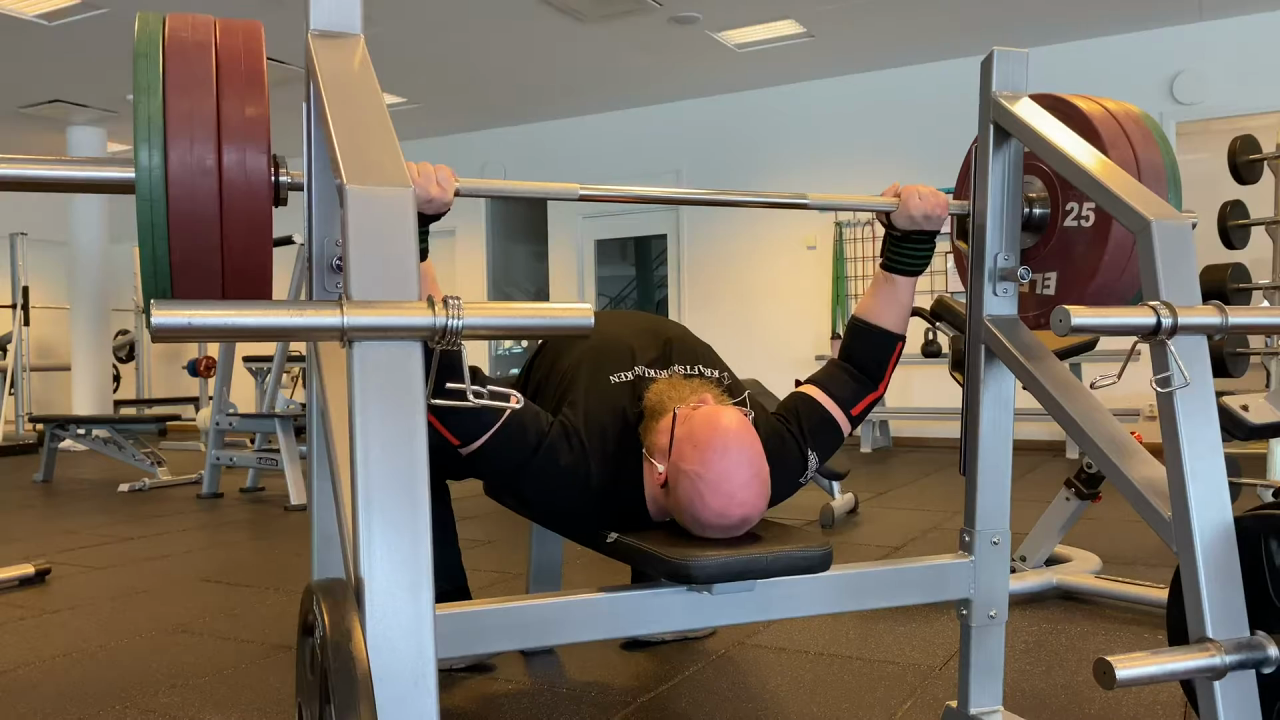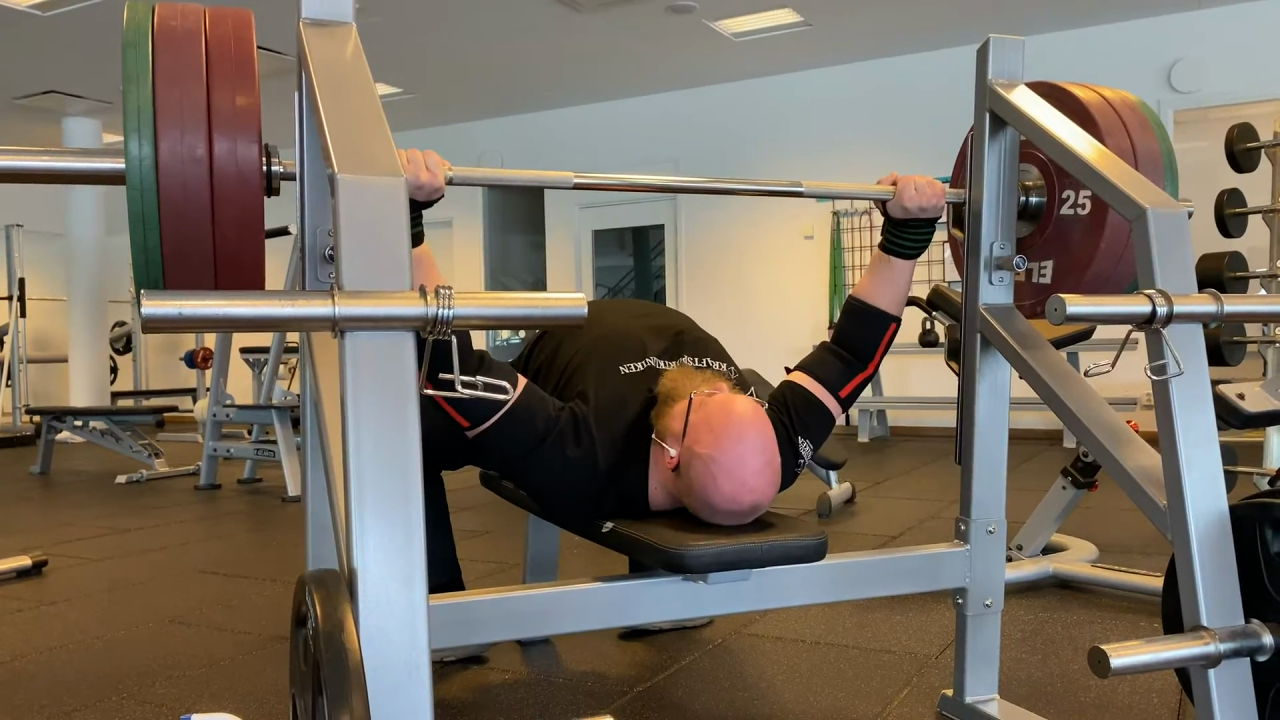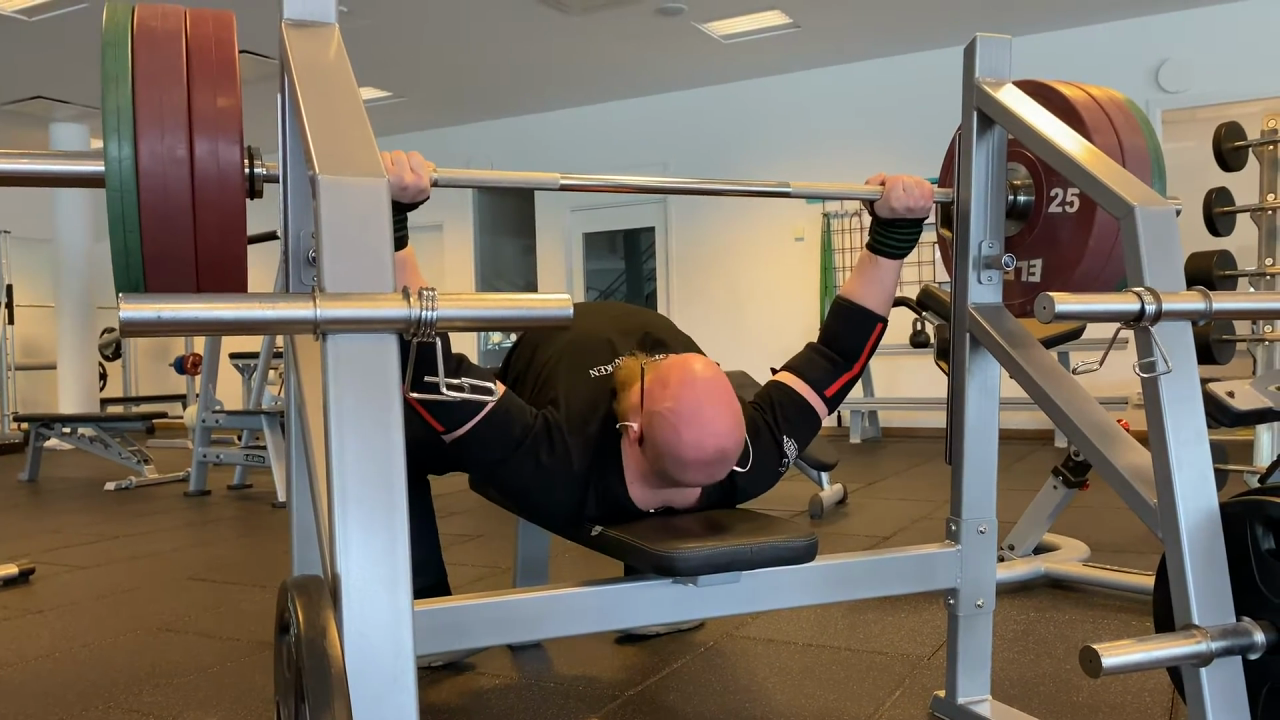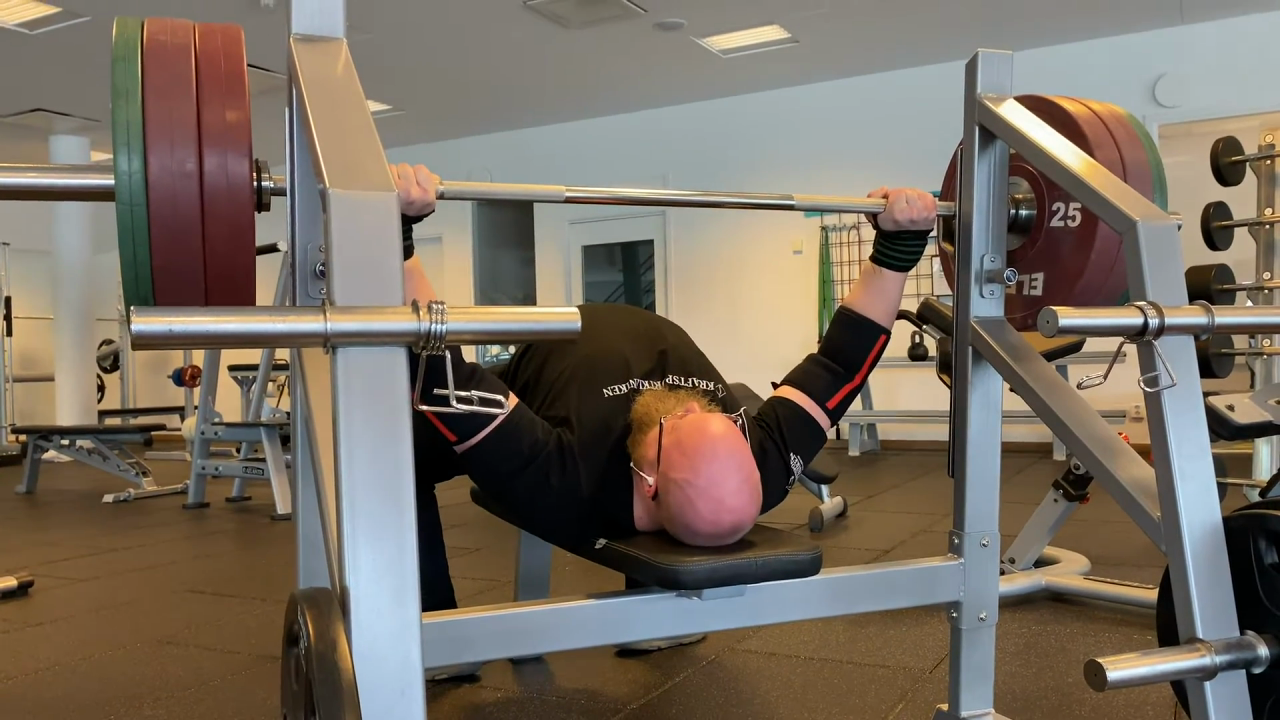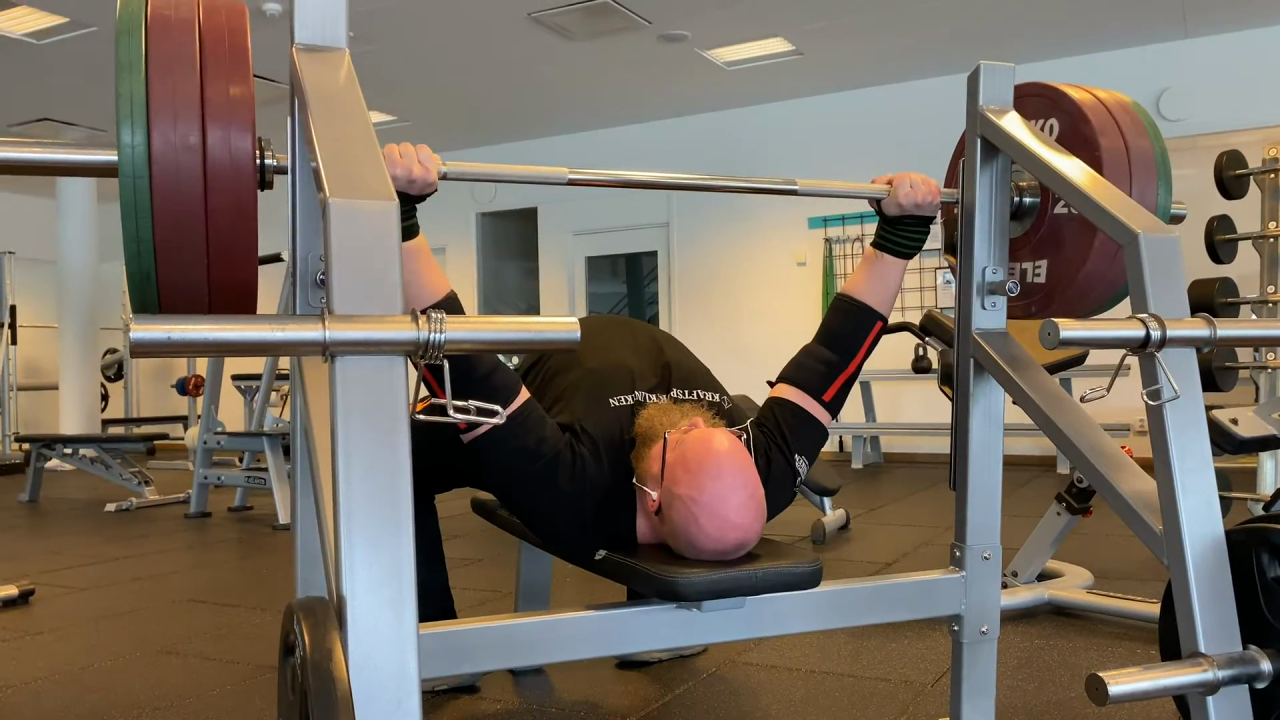
dt=1s
person 1, frame 1
left shoulder: (570, 473)
right shoulder: (778, 464)
left elbow: (440, 380)
right elbow: (864, 368)
left wrist: (416, 227)
right wrist: (911, 242)
person 1, frame 2
left shoulder: (574, 465)
right shoulder: (768, 462)
left elbow: (447, 361)
right elbow: (854, 354)
left wrist: (409, 216)
right wrist: (907, 233)
person 1, frame 3
left shoulder: (551, 474)
right shoulder: (752, 463)
left elbow: (425, 366)
right elbow: (841, 353)
left wrist: (395, 218)
right wrist: (894, 232)
person 1, frame 4
left shoulder: (563, 488)
right shoulder: (765, 474)
left elbow: (439, 374)
right elbow: (843, 363)
left wrist: (398, 230)
right wrist: (899, 244)
person 1, frame 5
left shoulder: (568, 494)
right shoulder: (771, 476)
left elbow: (454, 358)
right elbow: (836, 353)
left wrist: (400, 211)
right wrist: (902, 230)
